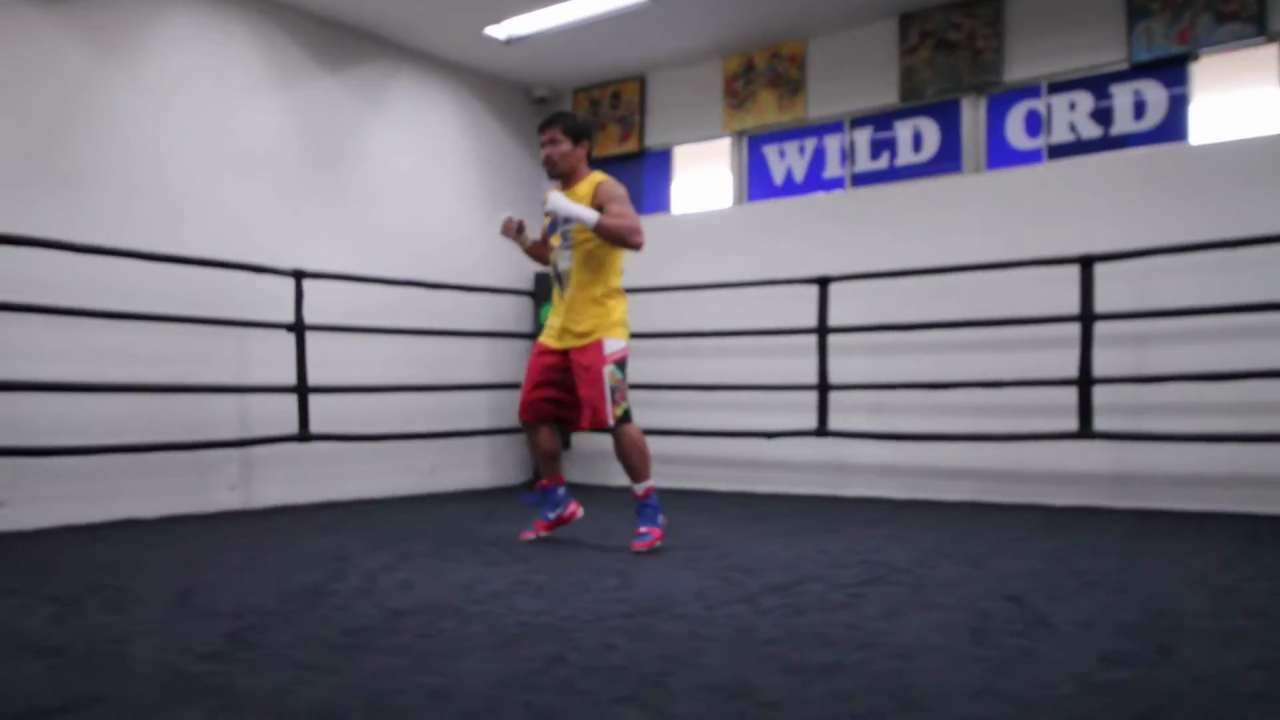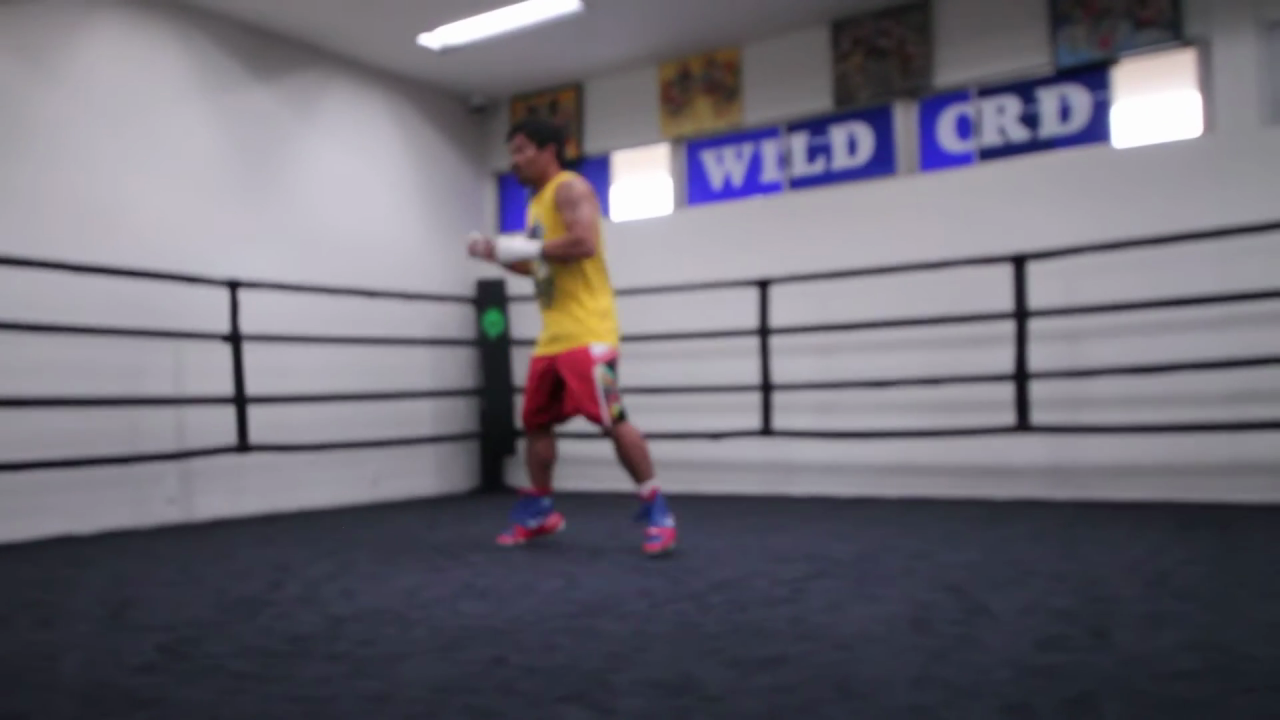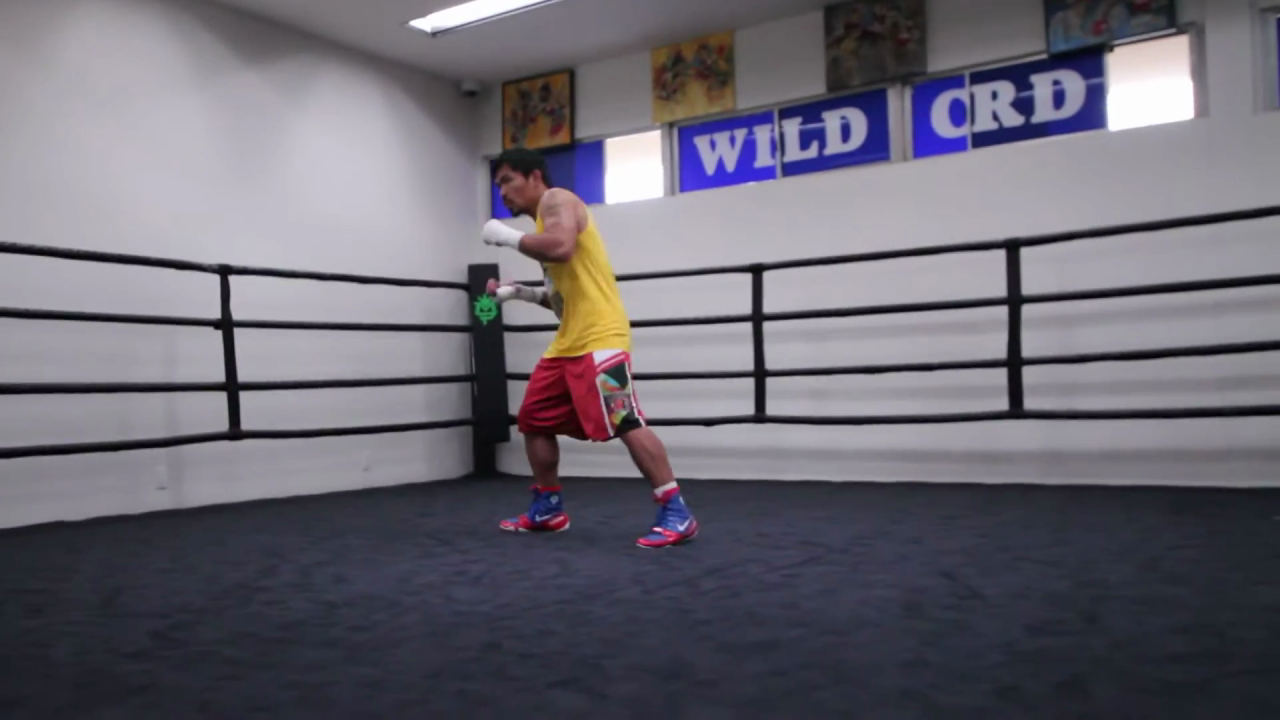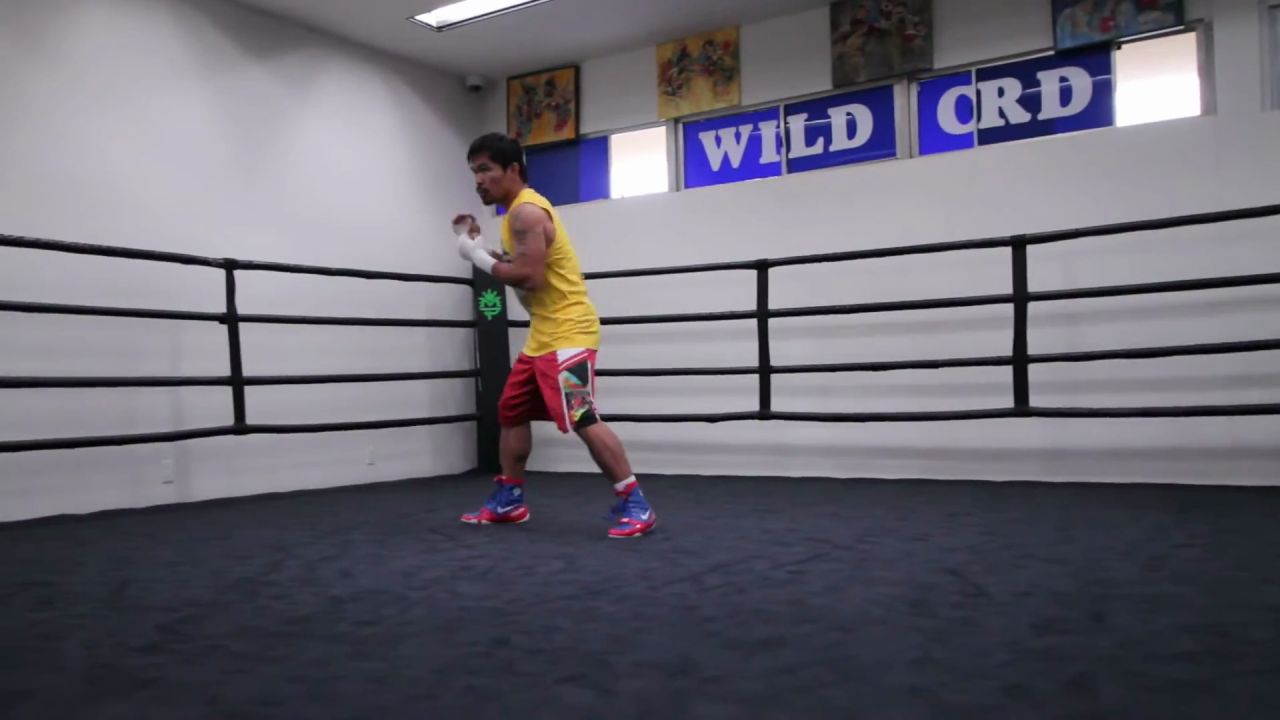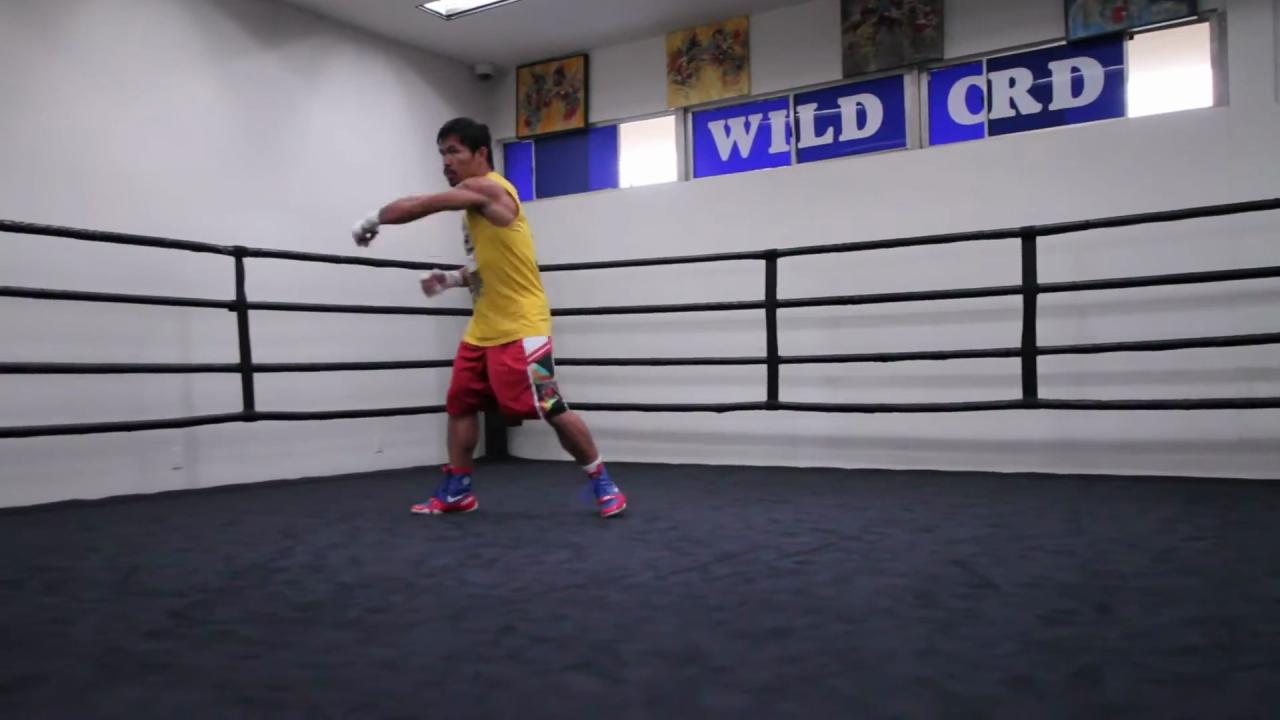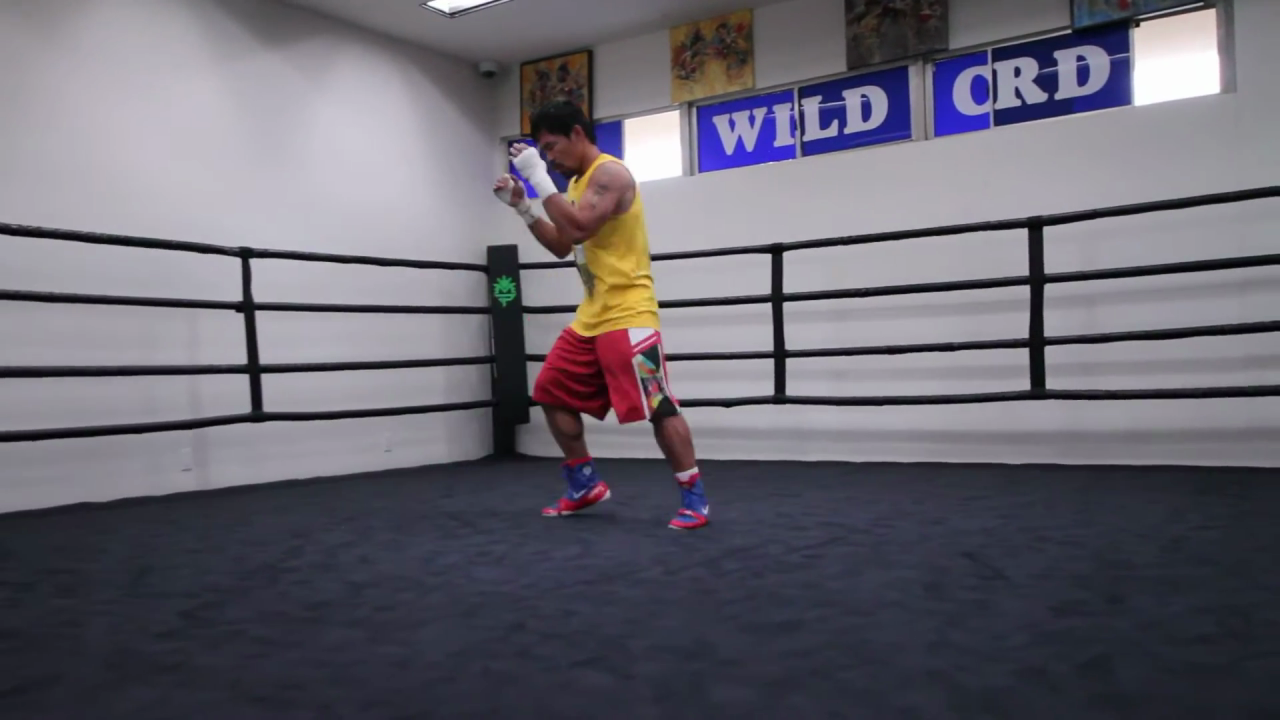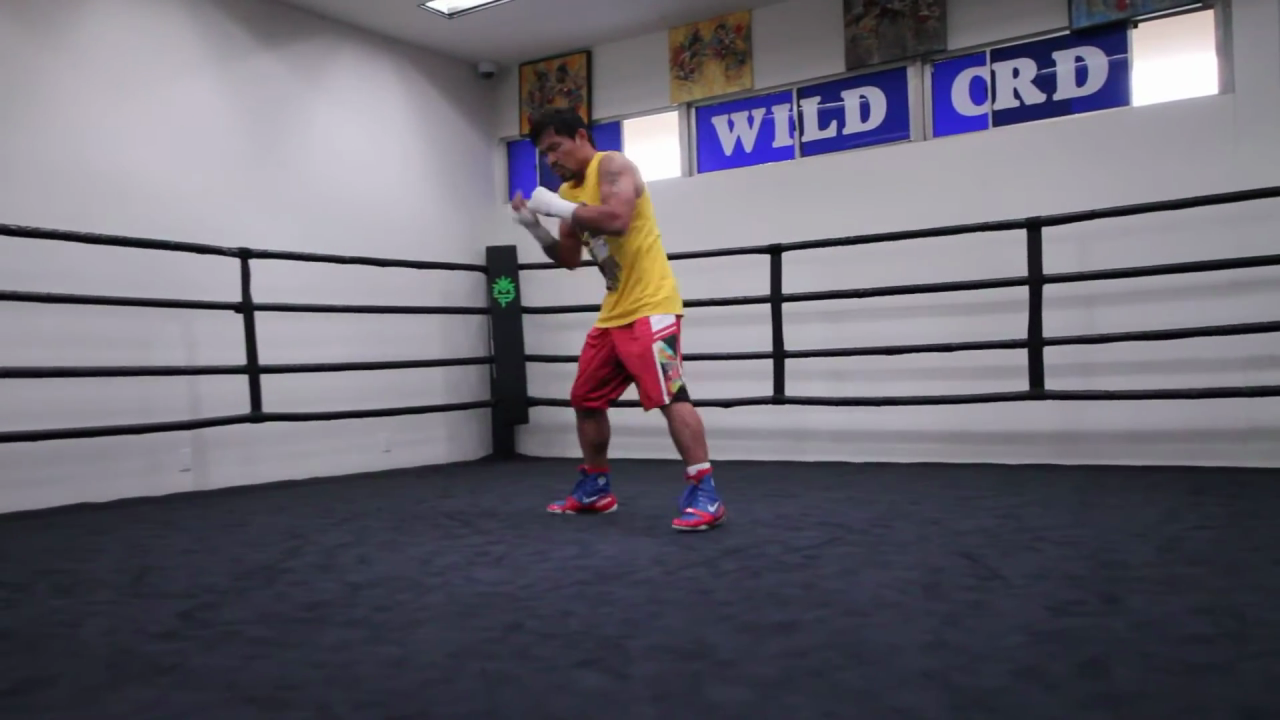
dt=0.7s
person 1, frame 1
left shoulder: (605, 188)
right shoulder: (555, 196)
left elbow: (634, 236)
left wrist: (577, 213)
right wrist: (522, 237)
left hip: (599, 328)
right hip: (558, 330)
left knee: (618, 420)
right knee: (534, 415)
left ankle: (649, 513)
right ankle: (556, 502)
person 1, frame 2
left shoulder: (570, 188)
right shoulder: (538, 202)
left elbow: (583, 243)
left wrist: (524, 248)
right wrist: (497, 254)
left hip: (588, 329)
right hip: (555, 332)
left knee: (613, 418)
right knee: (535, 421)
left ankle: (657, 511)
right ankle: (538, 512)
person 1, frame 3
left shoulder: (558, 200)
right shoulder: (548, 220)
left elbow: (559, 247)
left wrist: (507, 236)
right wrist: (519, 292)
left hip: (600, 336)
right hip: (569, 341)
left knee: (625, 423)
right knee: (533, 421)
left ankle: (677, 514)
right ankle: (547, 509)
person 1, frame 4
left shoulder: (529, 211)
right shoulder: (517, 214)
left elbow: (529, 277)
right elbow: (513, 272)
left wrist: (479, 257)
right wrist: (475, 242)
left hip: (569, 332)
right hip: (542, 337)
left knee: (582, 419)
right knee: (511, 412)
left ankle: (636, 505)
right ankle: (509, 499)
person 1, frame 5
left shoulder: (488, 189)
right shoulder: (473, 194)
left elbow: (419, 206)
left wrist: (372, 221)
right wrist: (453, 279)
left hip: (521, 326)
right hip: (483, 328)
left knee: (552, 410)
right knee: (459, 406)
left ankle: (604, 484)
right ankle: (457, 490)
person 1, frame 6
left shoulder: (611, 173)
right shoulder: (577, 183)
left elbow: (579, 229)
right elbow: (560, 246)
left wrist: (539, 179)
right wrist: (520, 204)
left hip: (628, 314)
right hip: (591, 317)
left knee: (656, 407)
right knee: (551, 394)
left ankle: (693, 497)
right ankle: (584, 482)
person 1, frame 7
left shoulder: (612, 166)
right shoulder: (570, 191)
left elbow: (617, 222)
right elbow: (566, 256)
left wrist: (559, 207)
right wrist: (533, 226)
left hip: (652, 304)
right hip: (616, 311)
left knee: (669, 396)
right knee: (586, 400)
left ankle: (705, 494)
right ankle: (595, 490)
